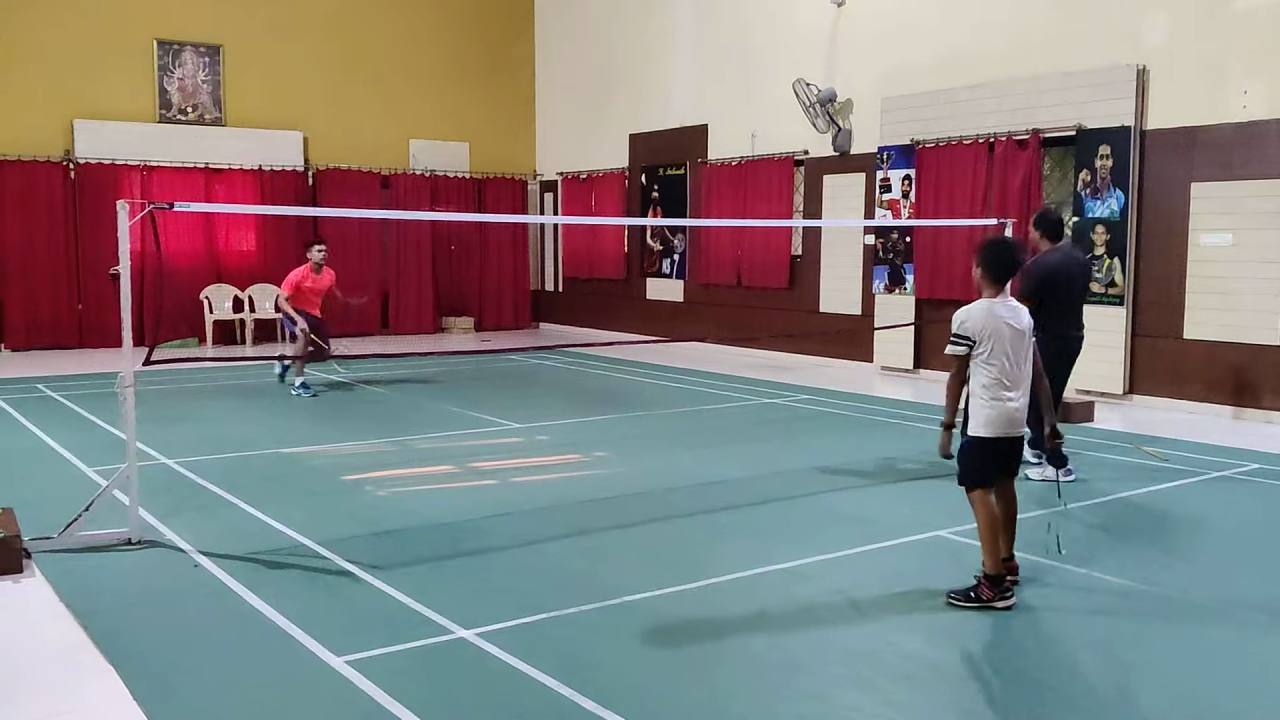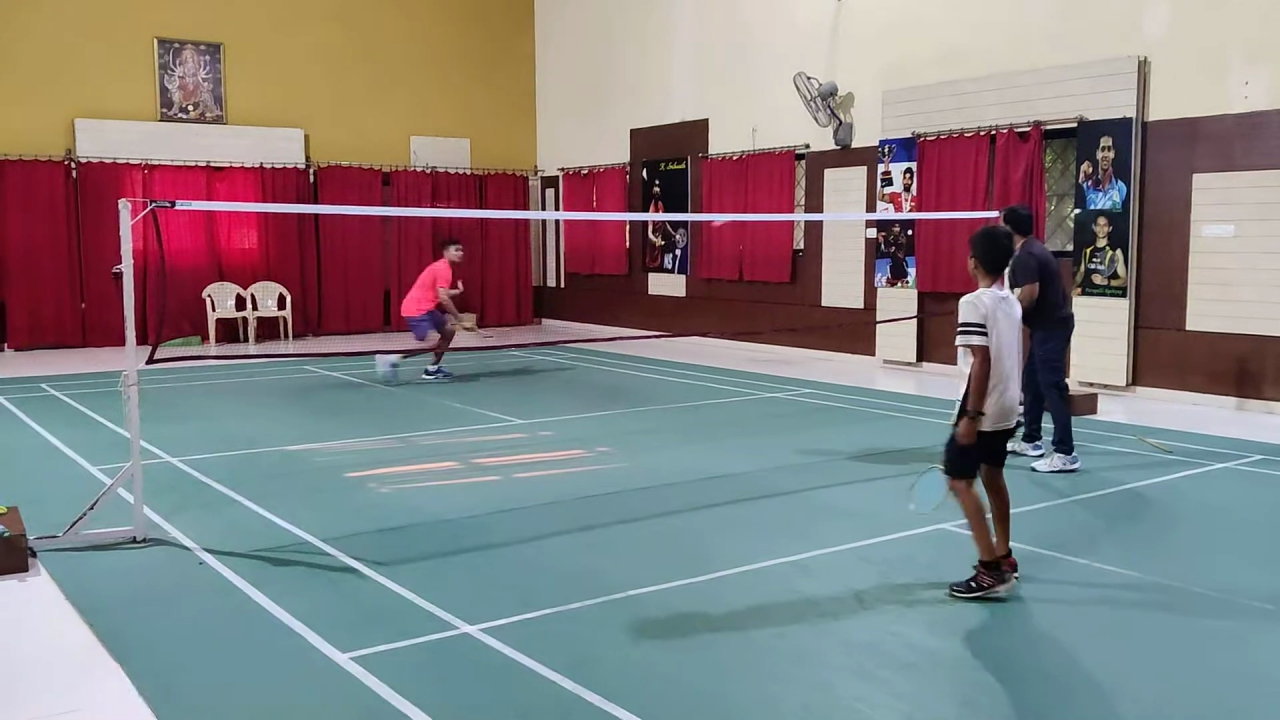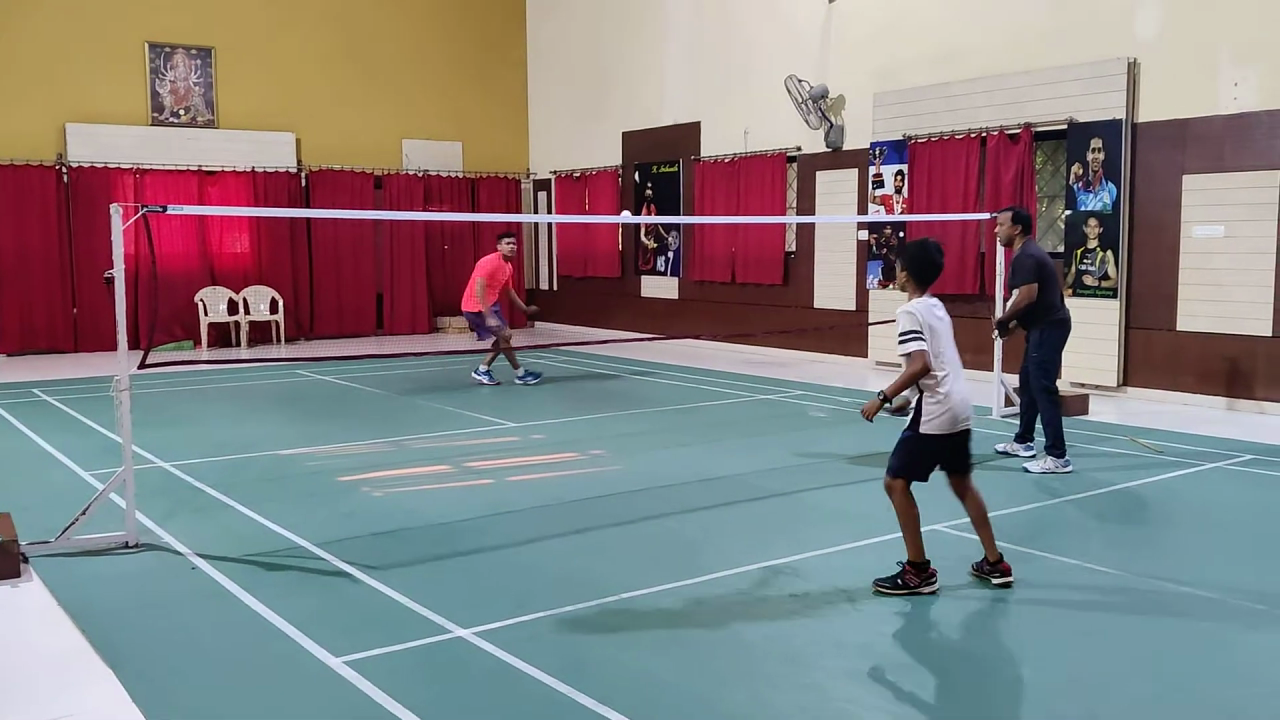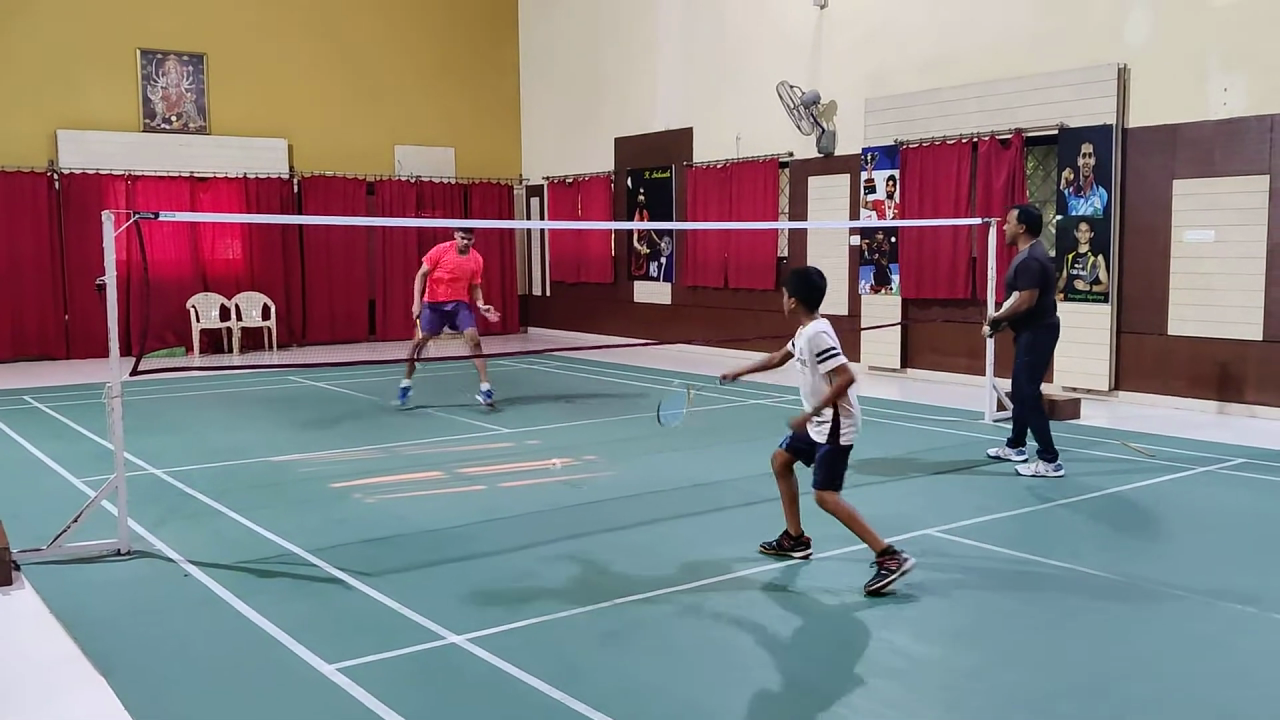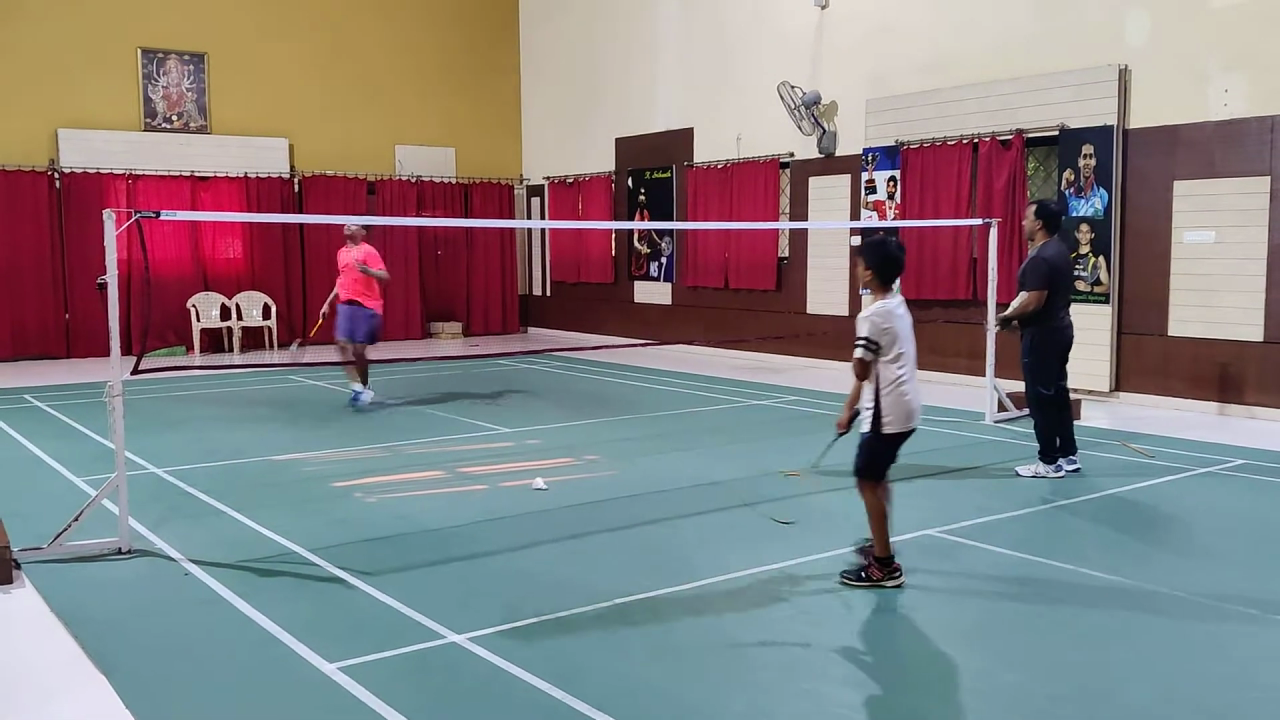
dt=0.7s
person 1, frame 1
left shoulder: (967, 316)
right shoulder: (1023, 315)
left elbow: (958, 376)
right elbow: (1037, 371)
left wrist: (947, 426)
right wrist: (1049, 418)
left hip: (985, 421)
right hip: (1015, 418)
left knee: (979, 493)
right knee: (1004, 486)
left ankle: (995, 584)
right ankle: (1006, 561)
person 1, frame 2
left shoulder: (973, 303)
right shoulder: (1011, 301)
left elbow: (980, 363)
left wrist: (968, 416)
left hip: (984, 411)
right hip: (1007, 407)
left knee: (959, 481)
right knee: (992, 475)
left ankle: (993, 566)
right ankle: (1003, 556)
person 1, frame 3
left shoulder: (910, 312)
right shoulder: (937, 308)
left elbow: (920, 366)
left wrist: (883, 398)
left hip: (933, 415)
right hip: (958, 410)
left knee: (896, 483)
right knee: (962, 483)
left ankle: (919, 571)
right ankle: (994, 563)
person 1, frame 4
left shoulder: (816, 336)
right shoulder: (806, 332)
left elbow: (846, 377)
right elbow: (780, 357)
left wrist: (811, 413)
right wrist: (740, 372)
left hip: (835, 425)
right hip: (821, 422)
left knee: (826, 496)
right knee: (781, 461)
left ankle: (890, 556)
right ankle: (795, 539)
person 1, frame 5
left shoulder: (872, 317)
right shoulder: (898, 306)
left elbow: (860, 372)
right wrist: (851, 409)
left hip: (886, 412)
right hip: (905, 407)
left knee: (868, 482)
right knee: (876, 477)
left ankle: (884, 566)
right ankle: (878, 548)
person 2, frame 1
left shoulder: (1038, 267)
right shoulder: (1079, 259)
left hip: (1049, 341)
right hip: (1072, 337)
left knee: (1037, 401)
right knee: (1048, 398)
left ankle: (1059, 466)
right ankle: (1037, 448)
person 2, frame 2
left shoulder: (1025, 256)
right shoulder: (1033, 249)
left elbow: (1029, 296)
left hip: (1051, 327)
right hip: (1049, 324)
left knee: (1053, 387)
right knee: (1032, 381)
left ankle: (1065, 454)
right ankle: (1031, 440)
person 2, frame 3
left shoulder: (1024, 256)
right shoulder: (1029, 252)
left elbow: (1027, 297)
left wrist: (1003, 320)
right wrist: (1014, 323)
left hip: (1048, 328)
right hip: (1044, 326)
left knee: (1043, 389)
right knee: (1028, 383)
left ankle: (1057, 457)
right ankle: (1023, 441)
person 2, frame 4
left shoulder: (1030, 260)
right shoulder: (1030, 255)
left elbow: (1025, 302)
left wrist: (996, 318)
right wrist: (1003, 321)
left hip: (1036, 334)
right hip: (1032, 332)
left knee: (1028, 395)
right knee: (1021, 391)
left ankle: (1049, 460)
right ankle: (1015, 446)
person 2, frame 5
left shoulder: (1040, 258)
right shoulder: (1060, 251)
left elbow: (1034, 302)
left wrist: (1006, 316)
right wrist: (1016, 316)
left hip: (1042, 334)
right hip: (1059, 329)
left knee: (1040, 397)
right knee: (1058, 394)
left ankle: (1049, 462)
right ankle: (1068, 455)
person 3, frame 1
left shoulder: (329, 274)
right shoulder: (297, 275)
left elbow: (334, 293)
right elbow: (282, 301)
left wrist: (350, 301)
right wrist: (298, 319)
left hip: (314, 315)
right hip: (295, 313)
left knee: (324, 354)
right knee: (303, 336)
left ankle: (285, 363)
right ankle: (298, 382)
person 3, frame 2
left shoulder: (442, 267)
right shoulder: (444, 269)
right elbow: (443, 298)
left wrist: (457, 291)
right wrist: (458, 318)
left hip: (426, 309)
right hip: (418, 311)
left knee: (449, 330)
left ankle: (432, 369)
right ankle: (393, 359)
person 3, frame 3
left shoulder: (509, 268)
right shoulder: (489, 262)
left elbow: (510, 291)
right elbow: (479, 288)
left wrist: (525, 308)
right wrist: (488, 315)
left hip: (489, 305)
right hip: (476, 307)
left knee: (505, 335)
right knee: (503, 335)
left ankle: (482, 370)
right ankle: (520, 373)
person 3, frame 4
left shoulder: (476, 259)
right shoulder: (439, 250)
left elbow: (476, 287)
right elbow: (421, 274)
left wrist: (481, 305)
right wrist: (417, 302)
left hip: (460, 304)
right hip: (434, 303)
left knee: (473, 338)
right knee: (420, 341)
left ankle: (485, 388)
right ankle: (406, 385)
person 3, frame 5
left shoulder: (368, 251)
right shoulder: (341, 253)
left elbow: (384, 276)
left wrist: (367, 270)
right wrist: (328, 302)
left hip: (368, 306)
right hip: (347, 305)
left knee: (358, 349)
right knee: (343, 344)
left ankle: (364, 386)
right ankle: (357, 388)
